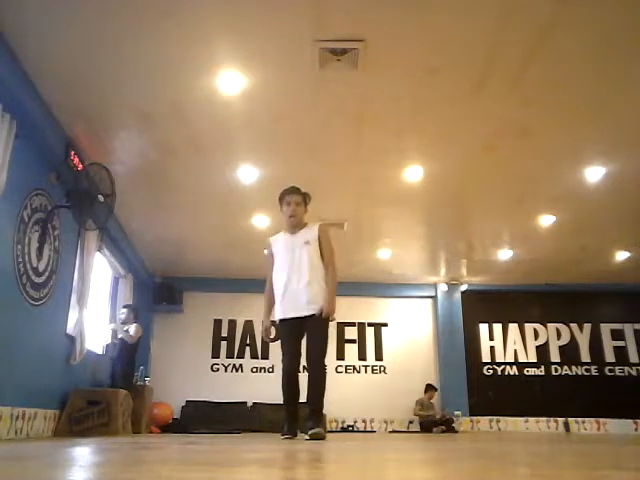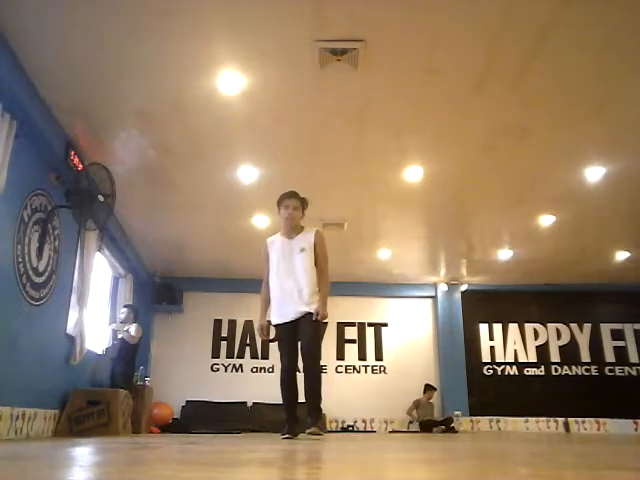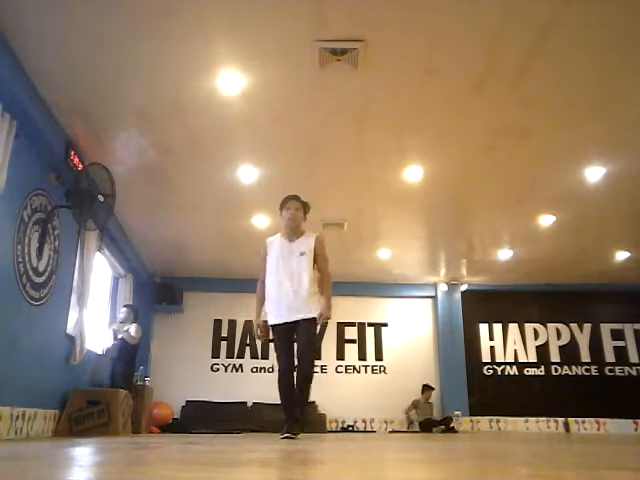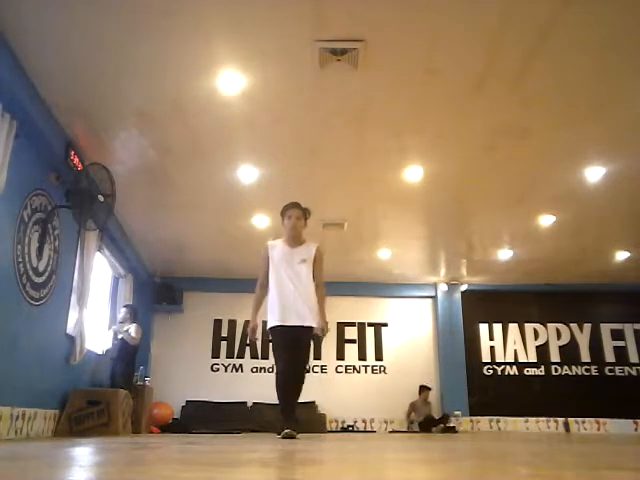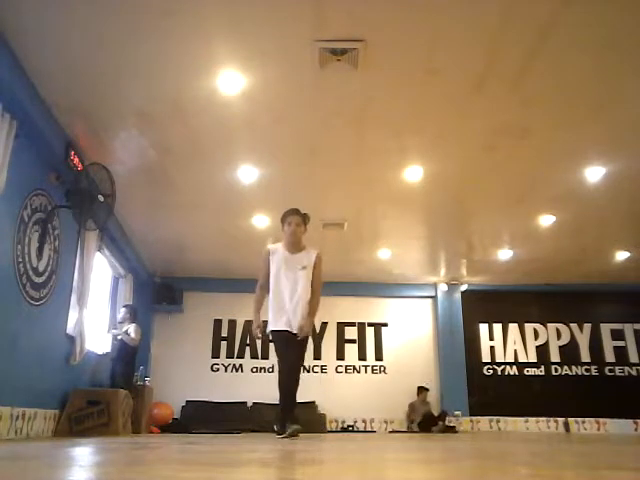
dt=0.2s
person 1, frame 1
left shoulder: (318, 231)
right shoulder: (274, 242)
left elbow: (330, 266)
right elbow: (271, 281)
left wrist: (330, 298)
right wrist: (266, 316)
left hip: (316, 308)
right hip: (287, 311)
left knee: (316, 362)
right knee: (289, 366)
left ankle: (315, 419)
right ankle: (291, 421)
person 1, frame 2
left shoulder: (314, 236)
right shoulder: (271, 243)
left elbow: (323, 272)
right elbow: (267, 282)
left wrist: (323, 302)
right wrist: (263, 315)
left hip: (309, 309)
right hip: (282, 313)
left knee: (311, 358)
right knee: (288, 366)
left ankle: (314, 415)
right ankle: (291, 422)
person 1, frame 3
left shoulder: (314, 241)
right shoulder: (270, 244)
left elbow: (325, 274)
right elbow: (262, 281)
left wrist: (327, 303)
right wrist: (258, 315)
left hip: (307, 311)
right hip: (278, 315)
left knee: (306, 361)
right knee: (285, 367)
left ankle: (300, 413)
right ankle: (290, 422)
person 1, frame 4
left shoulder: (314, 250)
right shoulder: (271, 249)
left elbow: (319, 285)
right elbow: (261, 284)
left wrist: (322, 317)
right wrist: (253, 316)
left hip: (305, 318)
right hip: (278, 318)
left knee: (298, 369)
right knee: (283, 368)
left ankle: (288, 417)
right ankle: (287, 420)
person 1, frame 5
left shoulder: (314, 257)
right shoulder: (271, 253)
left elbow: (316, 292)
right elbow: (262, 286)
left wrist: (309, 319)
right wrist: (256, 316)
left hip: (301, 323)
right hip: (278, 322)
left knee: (294, 372)
right knee: (286, 369)
left ankle: (283, 421)
right ankle: (289, 419)
